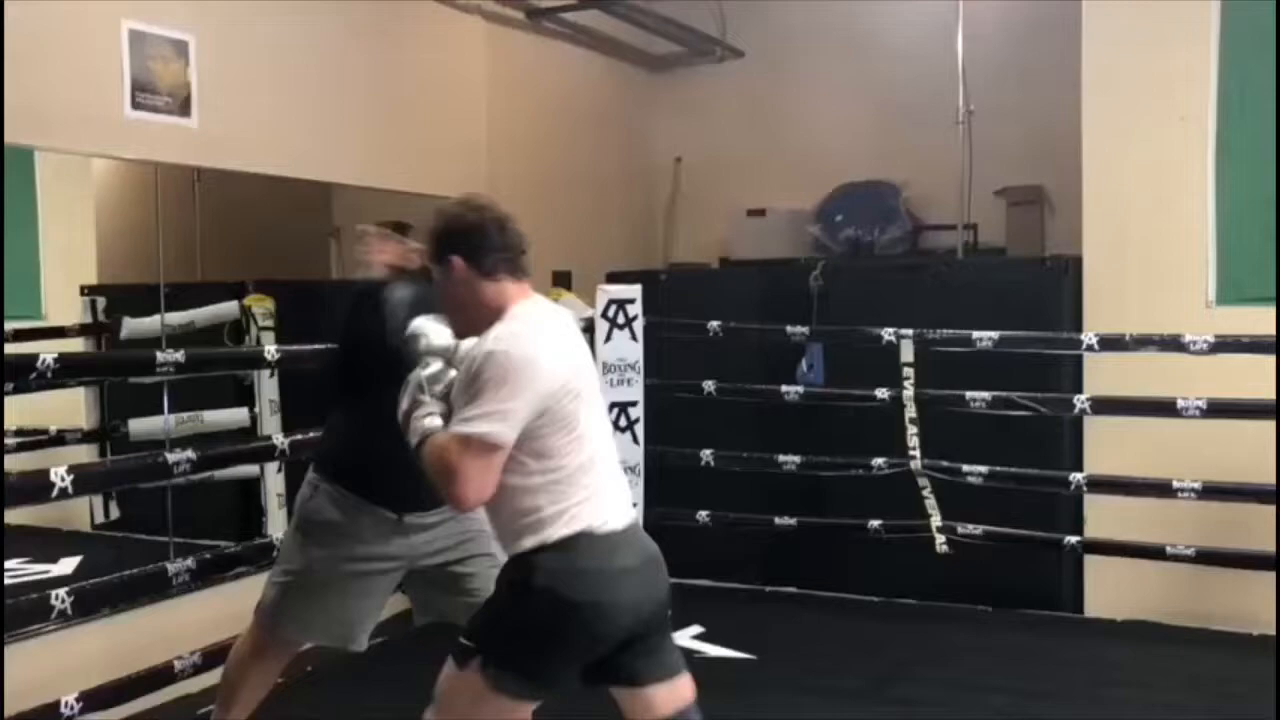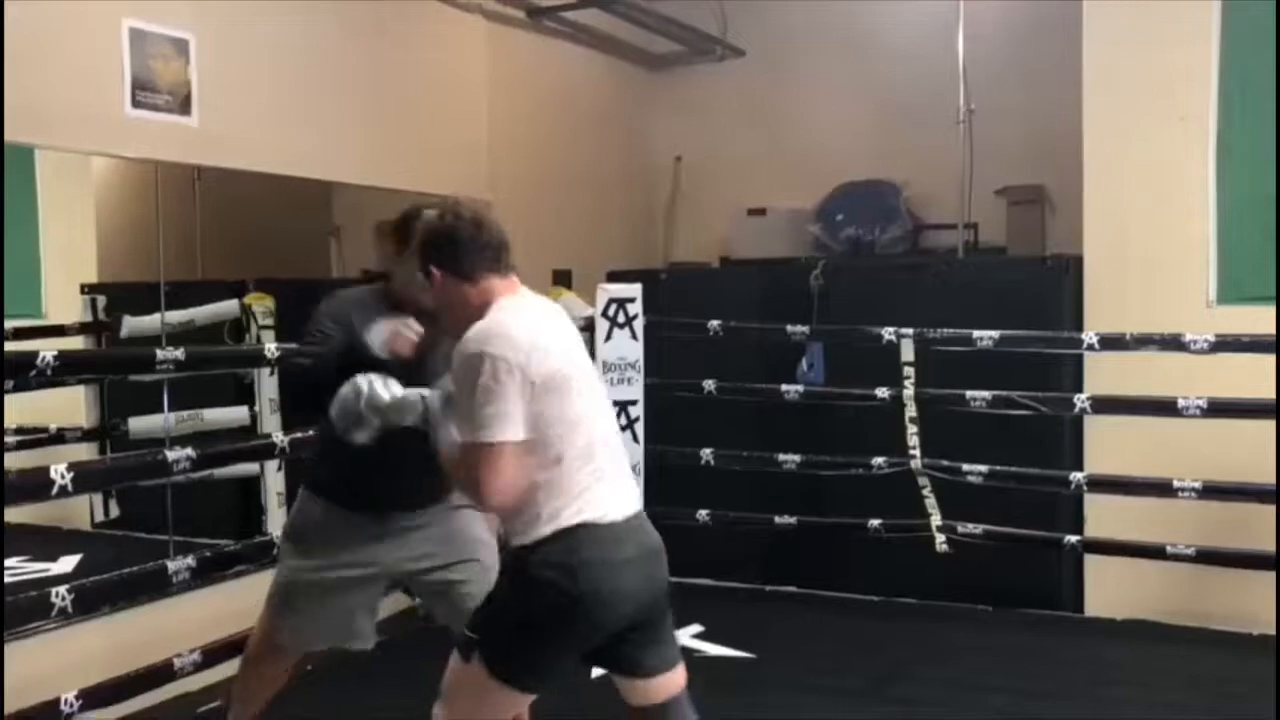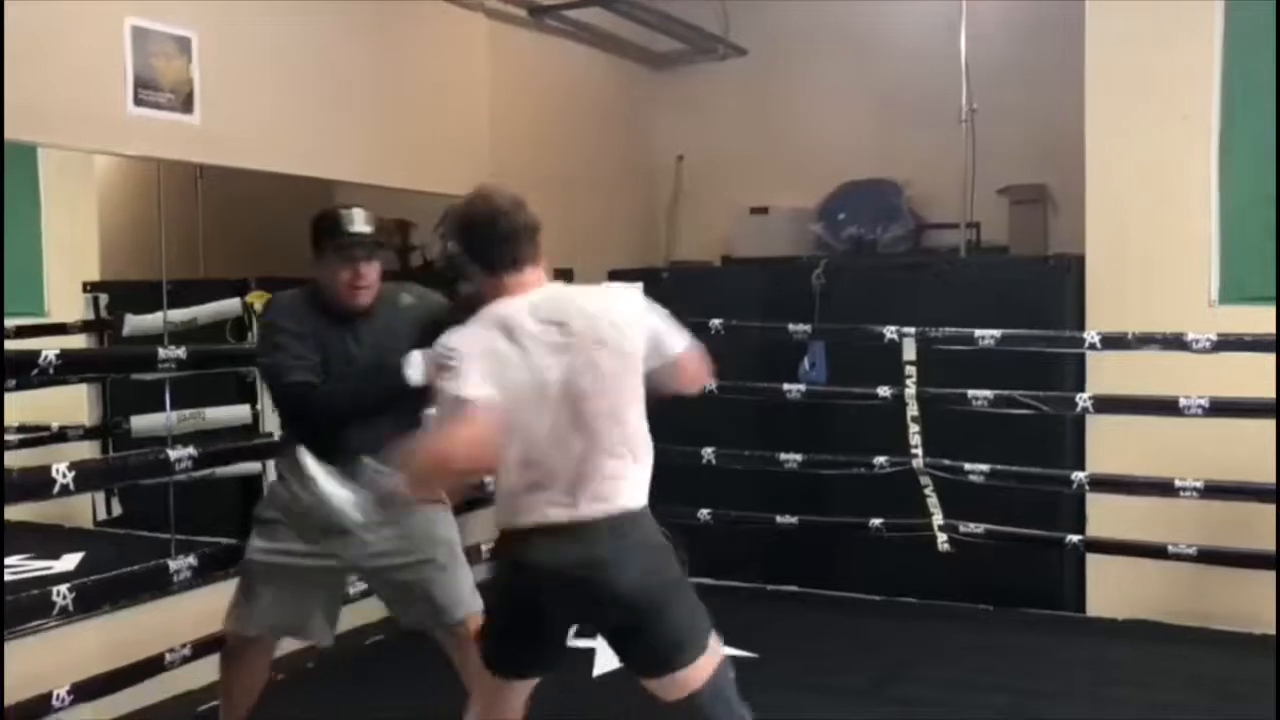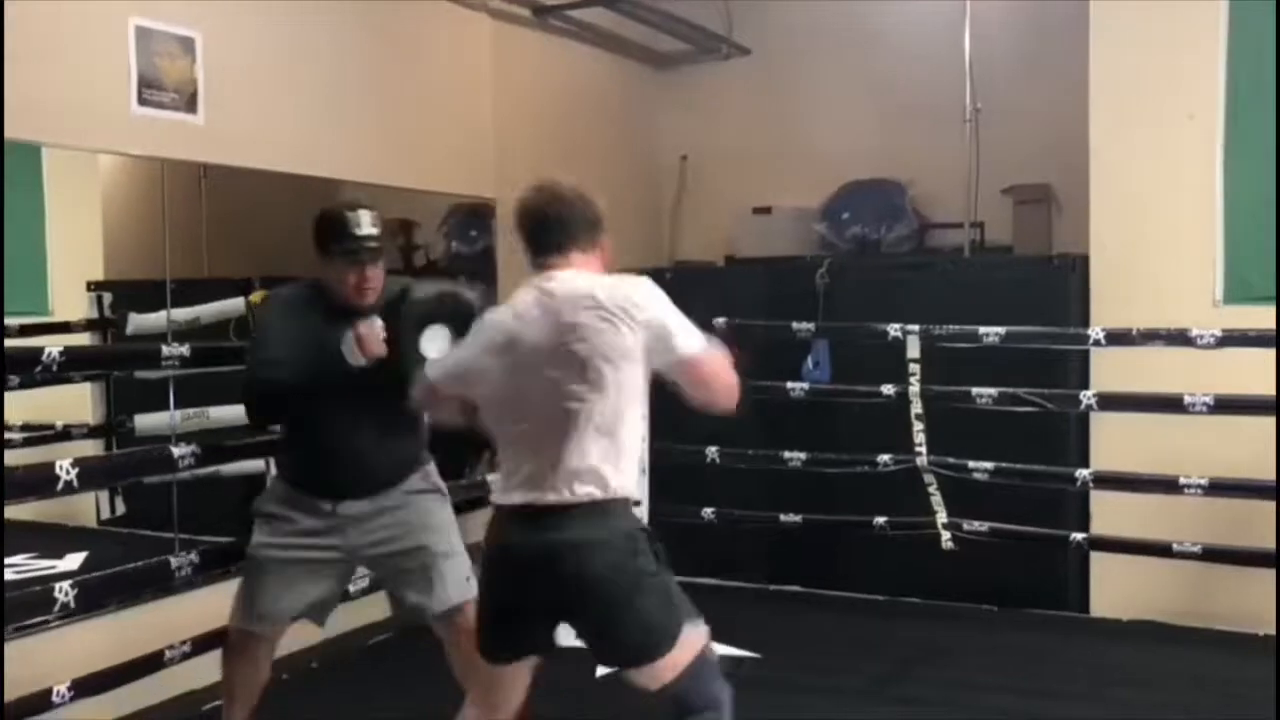
dt=0.2s
person 1, frame 1
left shoulder: (504, 352)
right shoulder: (552, 321)
left elbow: (465, 486)
left wrist: (420, 413)
right wrist: (445, 363)
left hip: (567, 579)
right hip: (635, 564)
person 1, frame 2
left shoulder: (488, 344)
right shoulder: (541, 313)
left elbow: (495, 489)
left wrist: (452, 439)
left hip: (566, 566)
right hip: (635, 550)
person 1, frame 3
left shoulder: (470, 342)
right shoulder: (617, 307)
left elbow: (463, 455)
right elbow: (692, 375)
left hip: (530, 560)
right hip: (626, 548)
person 1, frame 4
left shoulder: (495, 327)
right shoulder: (626, 297)
left elbow: (432, 398)
right elbow: (720, 391)
left hip: (512, 539)
right hip: (597, 538)
person 2, frame 1
right shoulder: (393, 304)
right elbow: (353, 384)
right wrist: (377, 282)
left hip: (443, 510)
right hip: (348, 506)
right knee: (274, 635)
person 2, frame 2
right shoulder: (347, 311)
right elbow: (304, 394)
right wrist: (370, 346)
left hip: (435, 511)
right hip: (340, 517)
right knee: (279, 642)
person 2, frame 3
left shoulder: (412, 305)
right shoulder: (286, 314)
right elbow: (302, 409)
right wrist: (406, 376)
left hip: (401, 503)
right hip: (305, 507)
left knee: (463, 621)
right knee: (249, 633)
person 2, frame 4
right shoulder: (284, 310)
right elbow: (262, 405)
right wrist: (343, 358)
left hip: (403, 492)
right hip: (306, 501)
left knee: (460, 613)
right knee: (252, 627)
